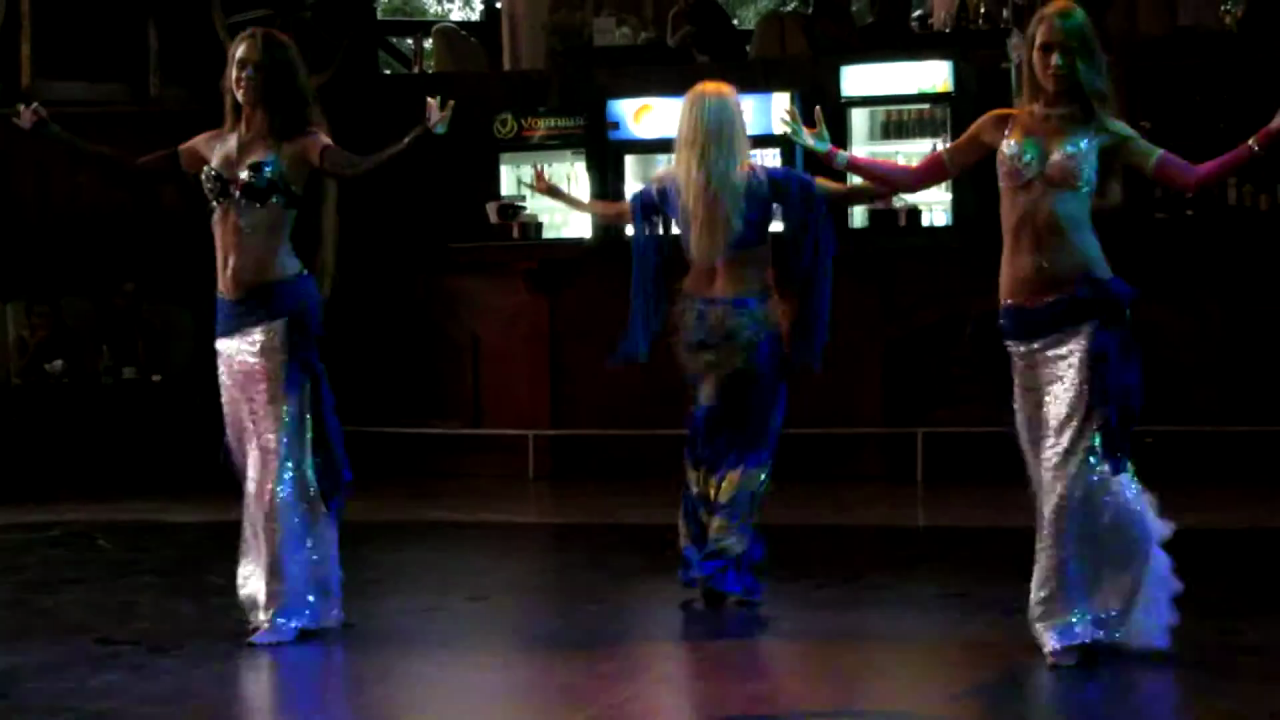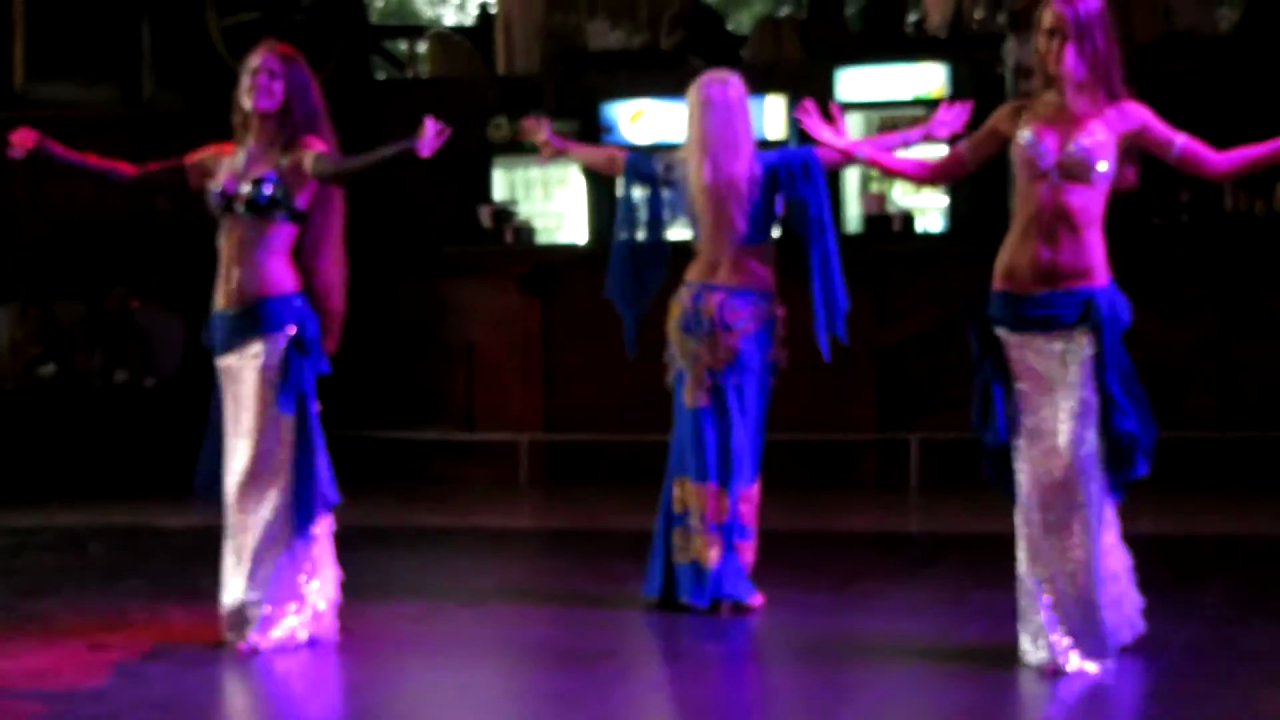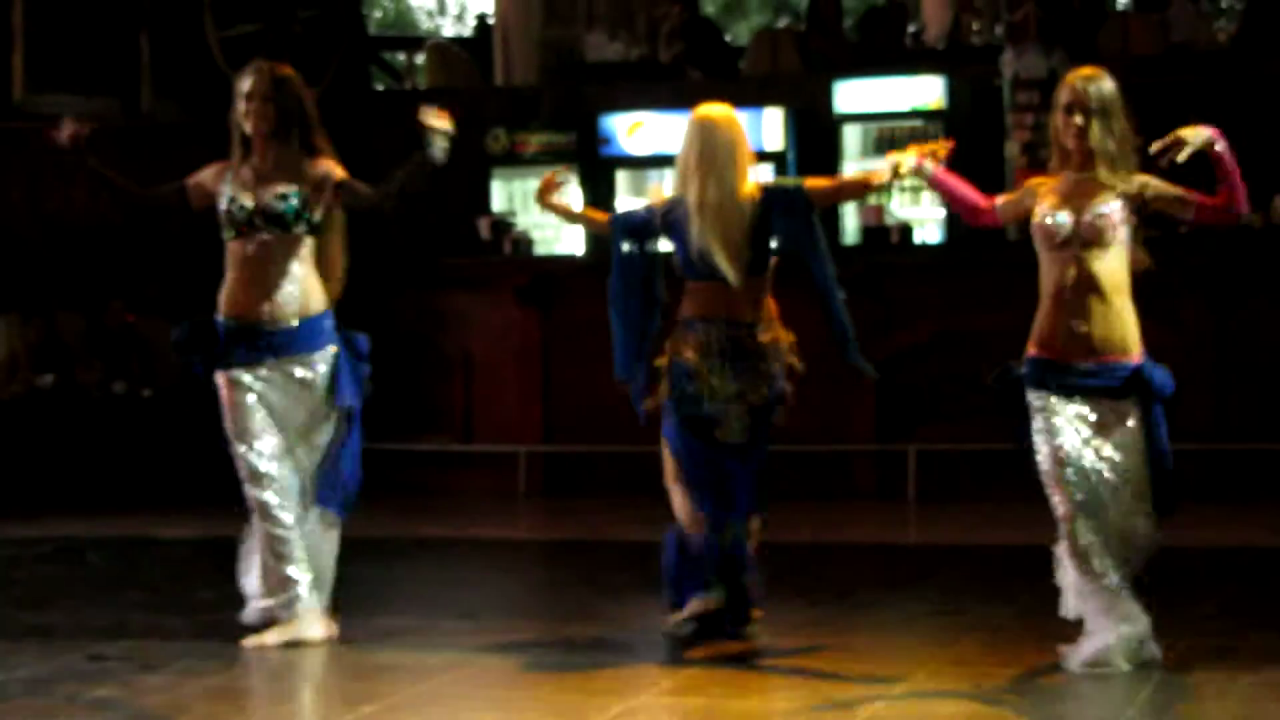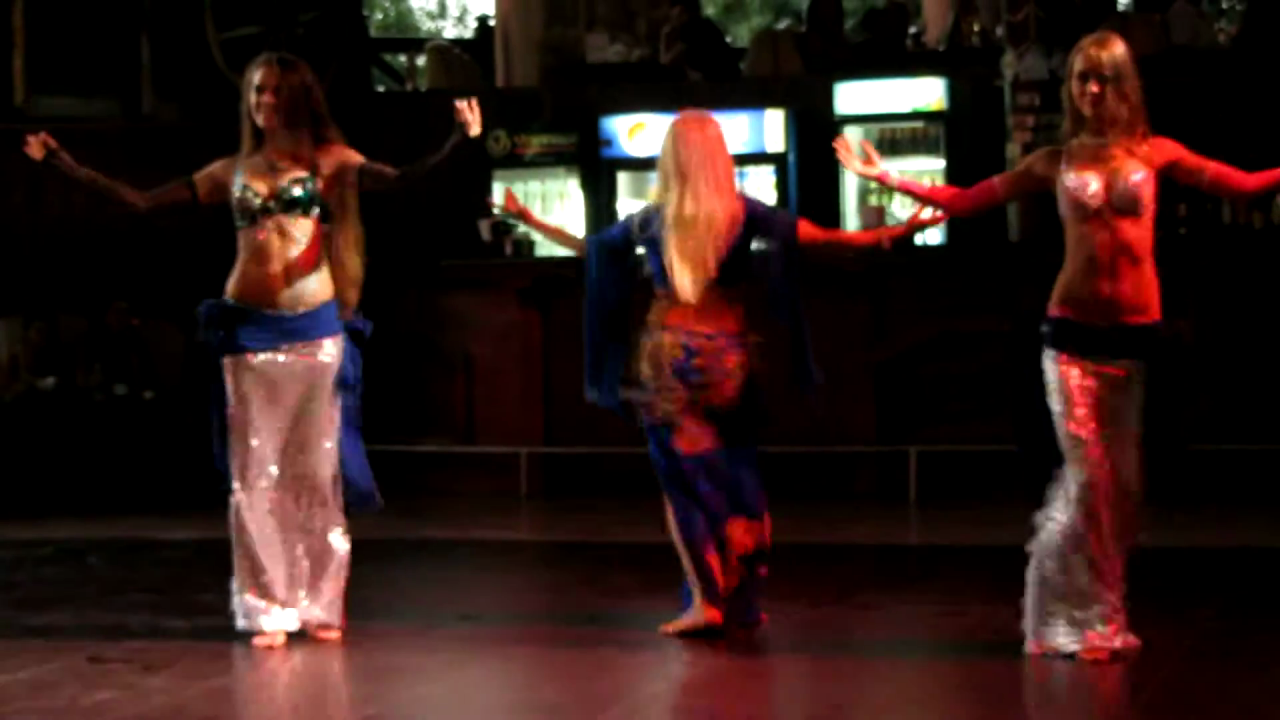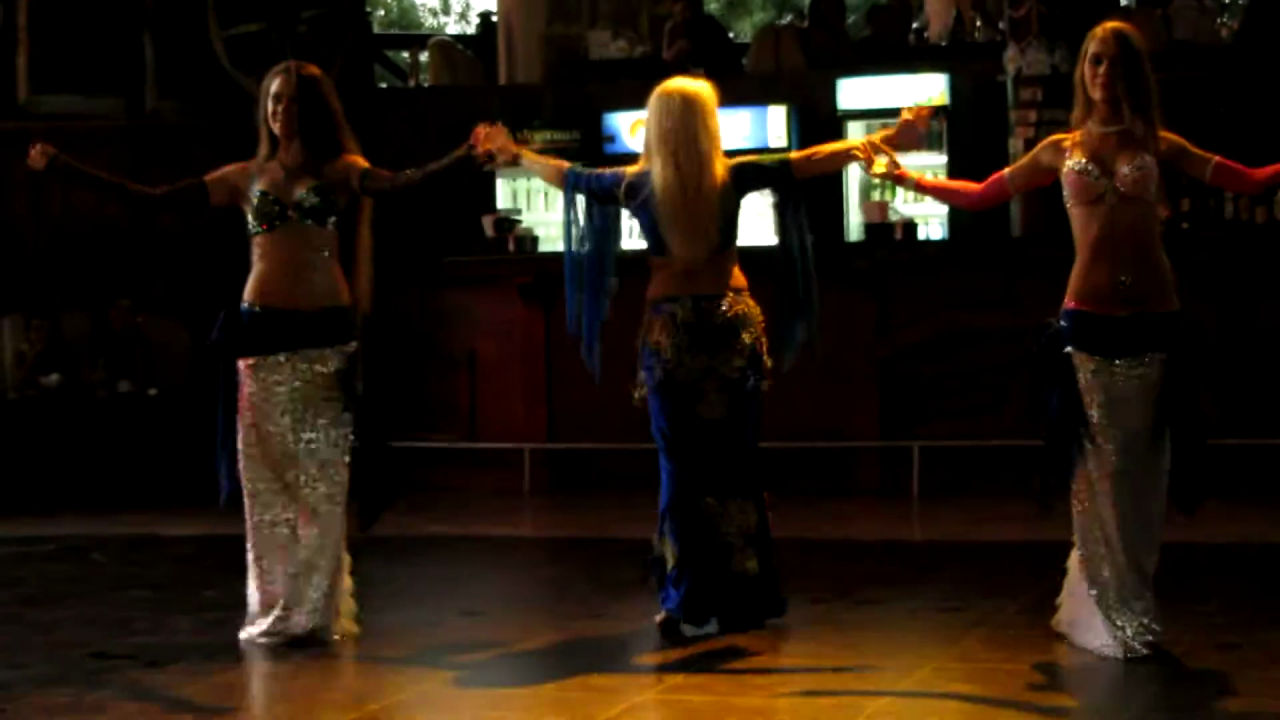
dt=0.7s
person 1, frame 1
left shoulder: (1103, 130)
right shoulder: (1001, 124)
left elbow: (1189, 177)
right elbow: (918, 175)
right wrist: (837, 156)
left hip: (1086, 309)
right hip: (1023, 317)
left knee: (1073, 458)
right knee: (1050, 462)
left ankle: (1067, 617)
right ankle: (1096, 602)
person 1, frame 2
left shoulder: (1123, 116)
right shoulder: (1016, 116)
left elbow: (1213, 165)
right elbow: (936, 173)
right wrist: (851, 150)
left hip: (1083, 306)
right hip: (1015, 306)
left knee: (1076, 461)
right knee: (1035, 464)
left ankle: (1078, 627)
right ankle: (1048, 625)
person 1, frame 3
left shoulder: (1132, 189)
right shoulder: (1037, 191)
left elbow: (1229, 212)
right elbow: (987, 212)
left wrist: (1217, 147)
right wrist: (931, 172)
left hip: (1121, 374)
right hip: (1051, 374)
left knee: (1126, 522)
right knee: (1076, 512)
left ankle: (1112, 621)
right ankle: (1114, 632)
person 1, frame 4
left shoulder: (1154, 152)
right shoulder: (1053, 161)
right elbow: (963, 201)
right wrist: (884, 176)
left hip: (1137, 335)
right hip: (1073, 334)
left knee: (1123, 480)
right knee: (1086, 477)
left ankle: (1102, 614)
right ankle: (1075, 619)
person 1, frame 5
left shoulder: (1160, 145)
right shoulder: (1059, 149)
right elbow: (979, 196)
right wrist: (903, 176)
left hip: (1156, 320)
right hip: (1090, 321)
left knee: (1145, 467)
right knee: (1103, 467)
left ankle: (1131, 610)
right ankle: (1113, 617)
person 2, frame 1
left shoulder: (300, 143)
right shoulder: (213, 144)
left elbow: (359, 167)
right elbow: (130, 167)
left wrist: (423, 136)
right wrist: (50, 133)
left hip: (280, 306)
right hip: (232, 311)
left knee: (277, 450)
right knee: (254, 451)
left ankle: (290, 603)
right ankle: (278, 592)
person 2, frame 2
left shoulder: (301, 152)
right shoulder: (222, 158)
left elbow: (339, 169)
right elbow: (134, 176)
left wrist: (410, 149)
right wrist: (48, 151)
left hip: (278, 321)
right hip: (229, 324)
left knee: (273, 467)
right knee: (247, 468)
left ankle: (283, 612)
right ankle: (258, 607)
person 2, frame 3
left shoulder: (315, 171)
right shoulder: (218, 178)
right elbow: (136, 199)
right wrist: (86, 157)
left hip: (307, 338)
right hip: (238, 341)
left knee: (309, 473)
right knee: (261, 476)
left ankle: (301, 602)
right ankle: (295, 607)
person 2, frame 4
left shoulder: (330, 160)
right shoulder: (232, 170)
left elbow: (404, 181)
right elbow: (144, 201)
left wrist: (462, 142)
right wrist: (63, 162)
left hip: (314, 326)
right hip: (247, 328)
left knee: (315, 466)
right knee: (257, 469)
left ankle: (321, 605)
right ankle: (270, 607)
person 2, frame 5
left shoulder: (340, 168)
right shoulder: (245, 175)
left elbow: (402, 181)
right elbow: (157, 199)
left wrist: (463, 154)
right wrist: (65, 167)
left hip: (328, 331)
right hip: (264, 329)
left knee: (322, 470)
right knee: (271, 470)
left ankle: (321, 607)
right ankle: (278, 609)
person 3, frame 1
left shoulder: (671, 183)
right shoulder: (761, 179)
left elbow: (620, 211)
right elbow: (842, 194)
left wrist: (565, 197)
left hip: (696, 316)
right hip: (749, 317)
left knee: (709, 438)
right knee: (751, 441)
left ankle: (706, 562)
right ankle: (722, 568)
person 3, frame 2
left shoulder: (678, 168)
right shoulder: (766, 166)
left elbow: (612, 159)
right elbow: (849, 152)
left wrist: (559, 145)
right wrist: (927, 131)
left hip: (693, 306)
right hip: (745, 313)
left knee: (694, 439)
right knee: (737, 445)
left ankle: (681, 577)
right ankle: (727, 576)
person 3, frame 3
left shoulder: (674, 211)
right shoulder: (765, 201)
left elbow: (608, 225)
right elbow: (843, 191)
left wrist: (556, 206)
left hip: (699, 346)
right hip: (758, 349)
left knee: (688, 468)
right knee: (742, 475)
left ankle: (709, 585)
right ankle: (735, 602)
person 3, frame 4
left shoulder: (650, 219)
right shoulder: (743, 212)
left elbow: (585, 247)
right elbow: (825, 240)
left wrist: (529, 220)
right wrist: (901, 230)
left hip: (668, 355)
right hip: (729, 355)
left knee: (683, 481)
right knee: (737, 478)
left ankle: (706, 600)
right ankle: (740, 599)
person 3, frame 5
left shoulder: (634, 183)
right shoulder: (730, 176)
left elbow: (566, 175)
right elbow: (807, 162)
left wrist: (513, 152)
right wrist: (881, 141)
left hip: (667, 326)
right hip: (732, 321)
left knee: (682, 466)
right knee: (734, 461)
left ankle: (688, 600)
right ankle: (740, 598)
